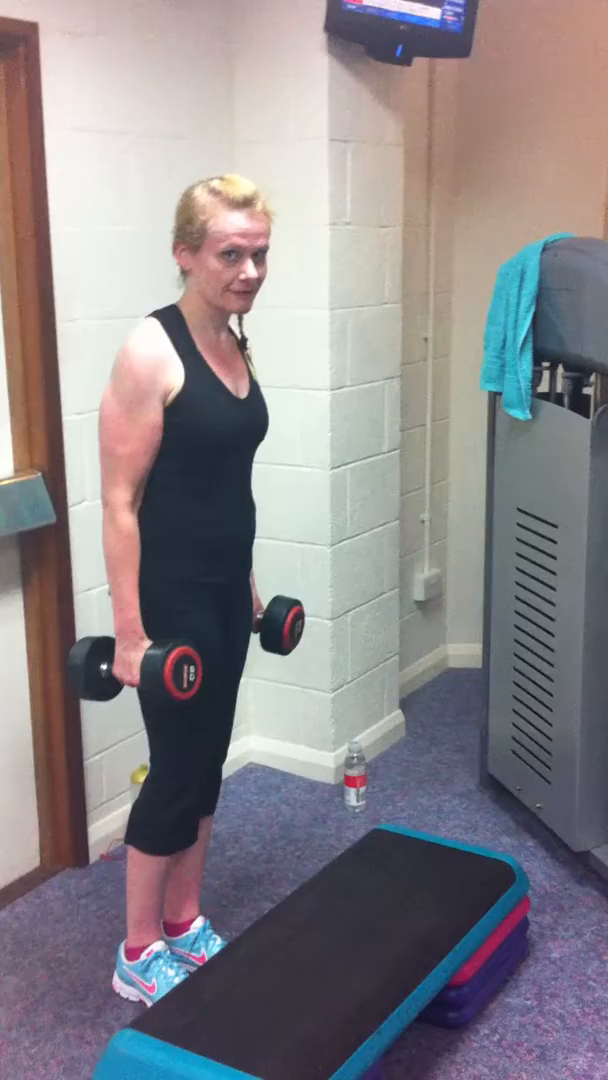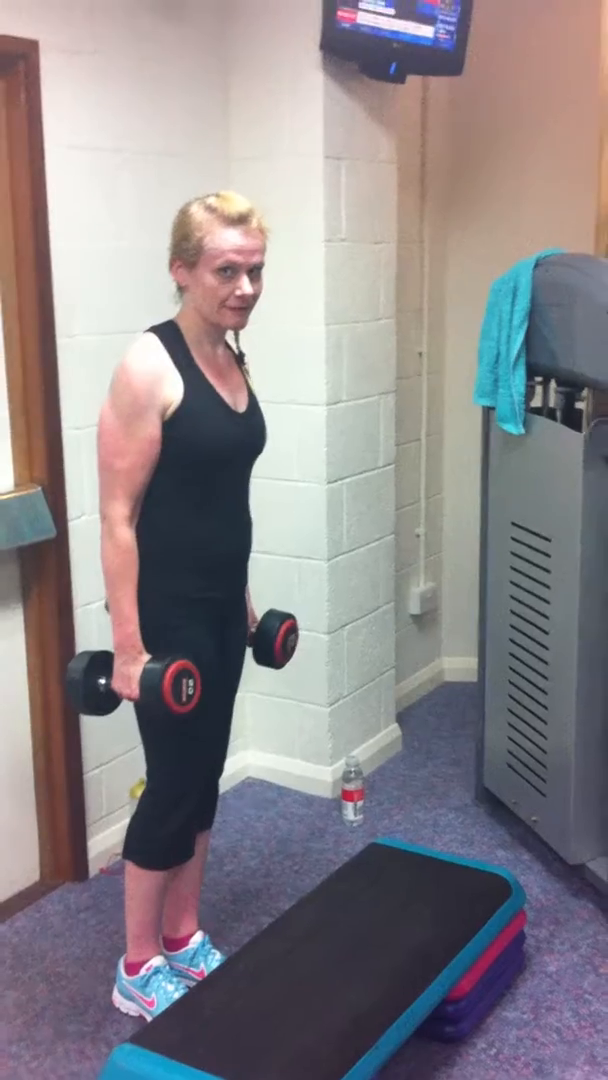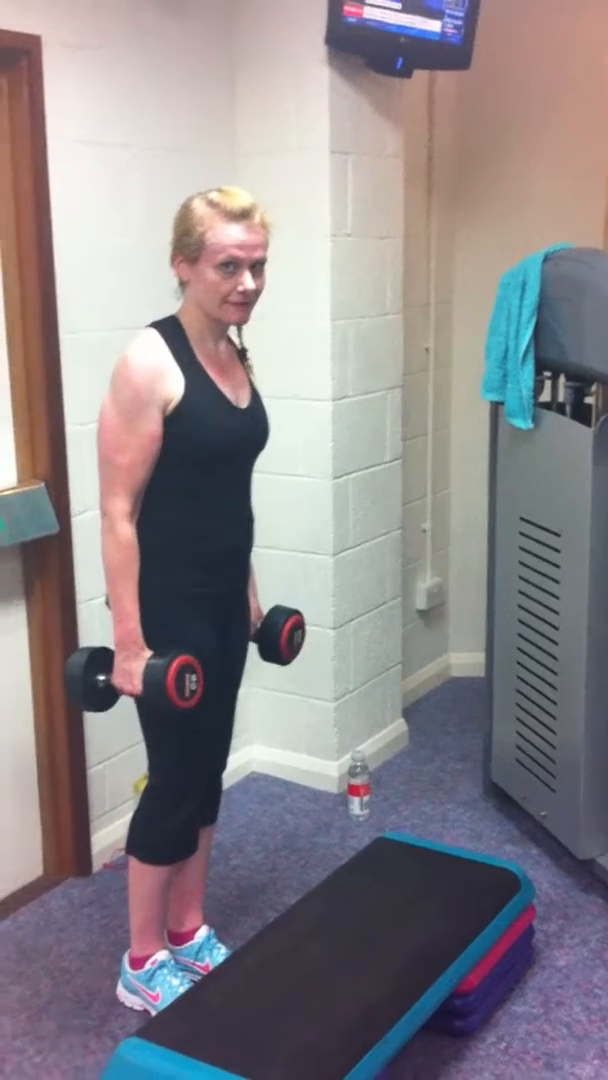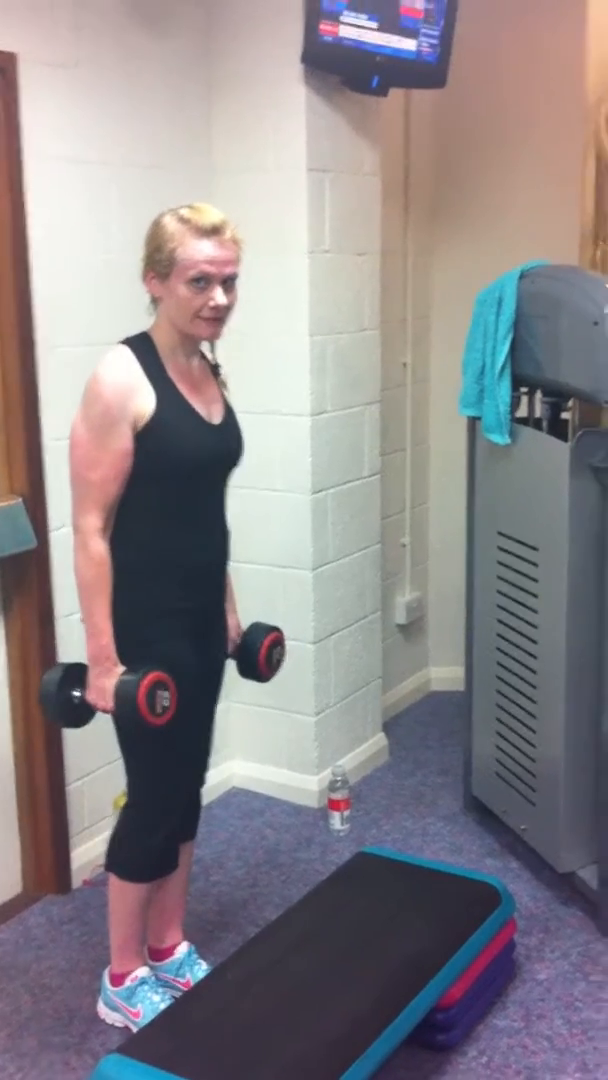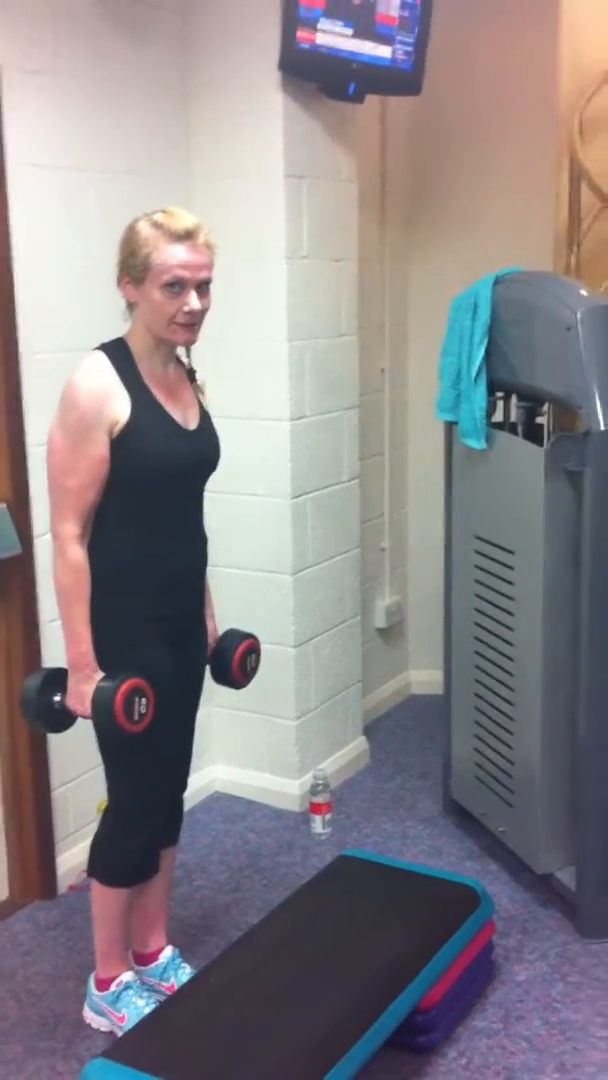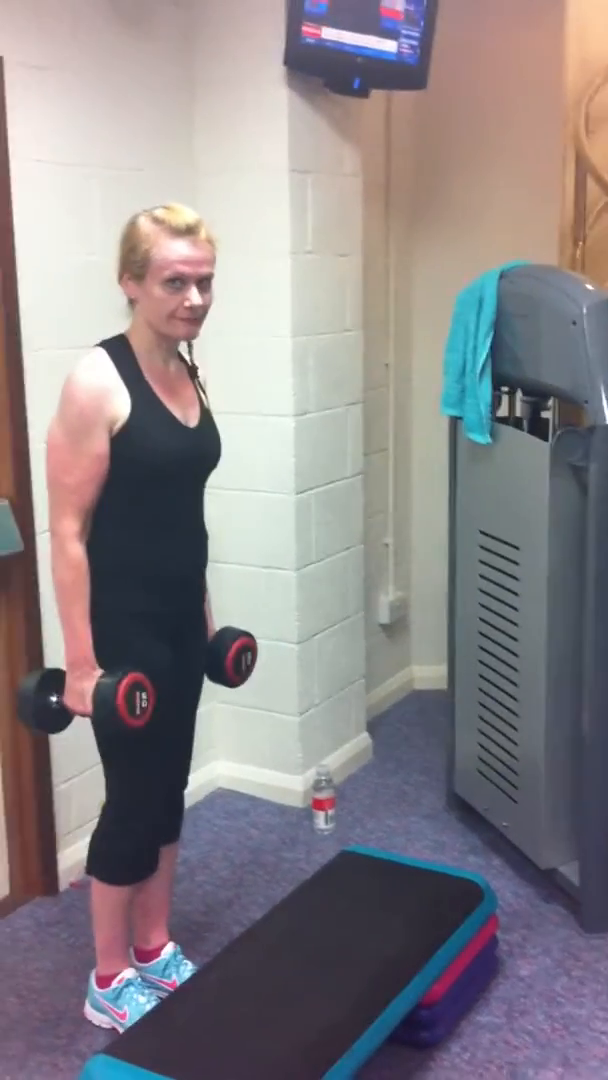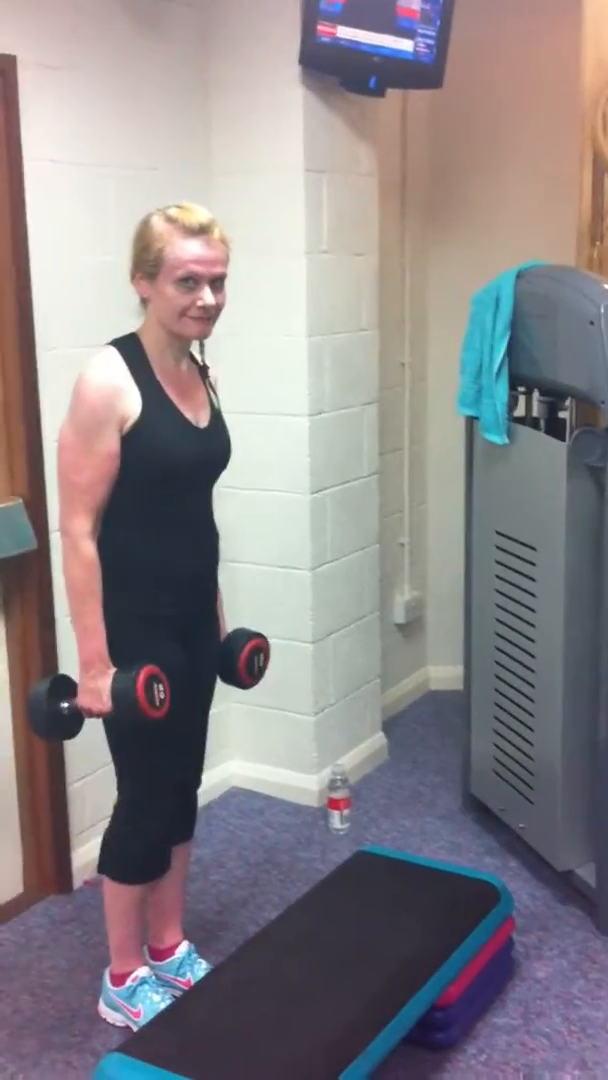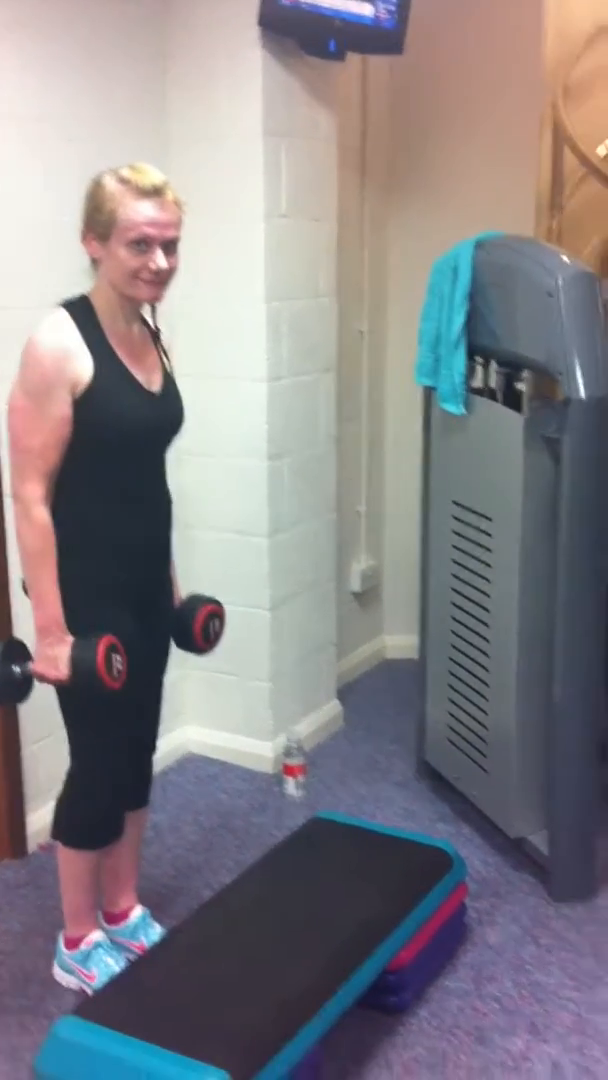
dt=0.3s
person 1, frame 1
left shoulder: (234, 343)
right shoulder: (149, 351)
right elbow: (119, 500)
right wrist: (128, 630)
left hip: (225, 590)
right hip: (170, 596)
left knee: (208, 760)
right knee: (176, 767)
left ankle: (186, 925)
right ankle: (138, 954)
person 1, frame 2
left shoulder: (231, 358)
right shoulder: (149, 367)
right elbow: (118, 515)
right wrist: (128, 644)
left hip: (221, 603)
right hip: (166, 611)
left knee: (204, 775)
right knee: (173, 783)
left ankle: (184, 939)
right ankle: (137, 968)
person 1, frame 3
left shoulder: (235, 355)
right shoulder: (149, 362)
right elbow: (118, 511)
left wrist: (249, 592)
right wrist: (129, 639)
left hip: (221, 600)
right hip: (167, 606)
left knee: (208, 770)
right knee: (174, 777)
left ankle: (190, 934)
right ankle: (142, 963)
person 1, frame 4
left shoulder: (209, 371)
right shoulder: (120, 379)
right elbow: (90, 527)
left wrist: (228, 607)
right wrist: (102, 656)
left hip: (200, 616)
right hip: (145, 623)
left knee: (186, 785)
right knee: (155, 794)
left ankle: (169, 949)
right ankle: (122, 979)
person 1, frame 5
left shoulder: (185, 377)
right shoulder: (97, 385)
right elbow: (68, 534)
left wrist: (208, 613)
right wrist: (81, 662)
left hip: (180, 622)
right hip: (124, 629)
left knee: (168, 790)
right knee: (135, 799)
left ankle: (153, 954)
right ankle: (108, 984)
person 1, frame 6
left shoulder: (187, 373)
right shoulder: (97, 381)
right elbow: (67, 531)
right wrist: (80, 659)
left hip: (180, 618)
right hip: (123, 625)
left knee: (168, 788)
right knee: (134, 797)
left ankle: (156, 950)
right ankle: (109, 981)
person 1, frame 7
left shoulder: (198, 373)
right shoulder: (108, 380)
right elbow: (79, 529)
right wrist: (93, 659)
left hip: (192, 617)
right hip: (134, 624)
left knee: (181, 786)
right knee: (145, 795)
left ankle: (169, 949)
right ankle: (123, 979)
person 1, frame 8
left shoulder: (150, 338)
left hip: (147, 585)
right hip: (88, 592)
left knee: (135, 754)
right knee: (99, 763)
left ankle: (124, 914)
right ankle: (77, 943)
